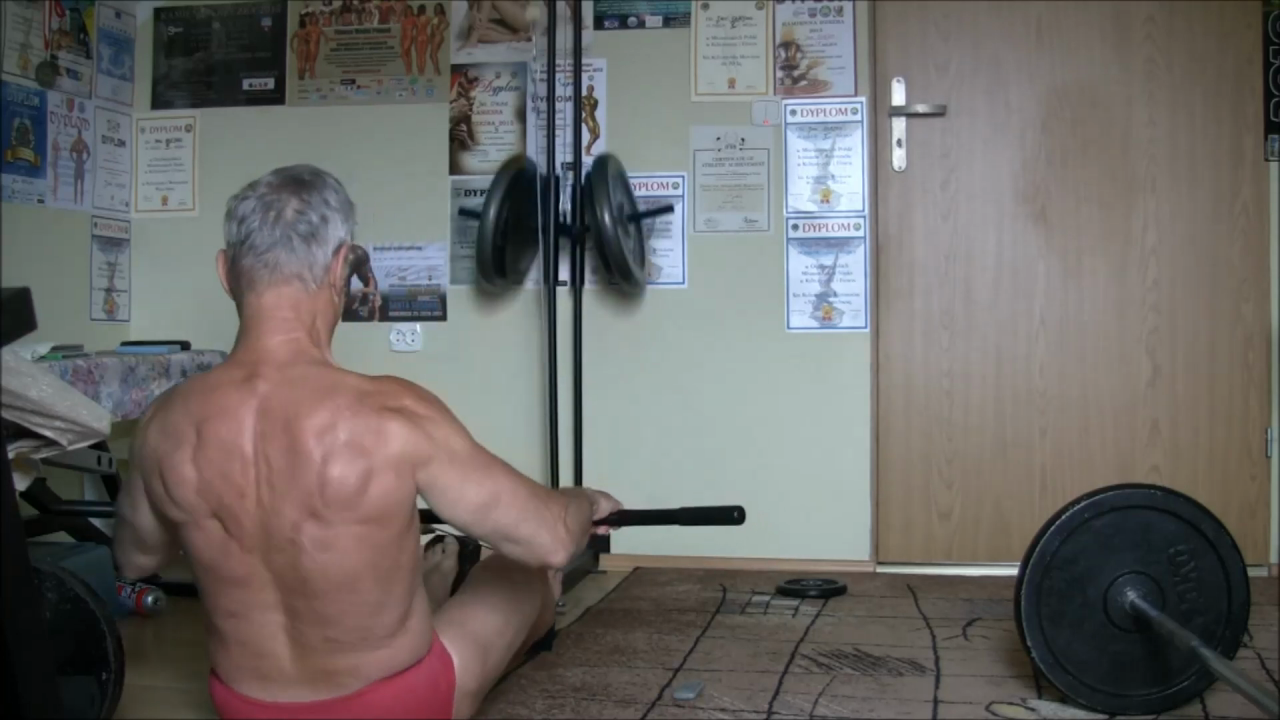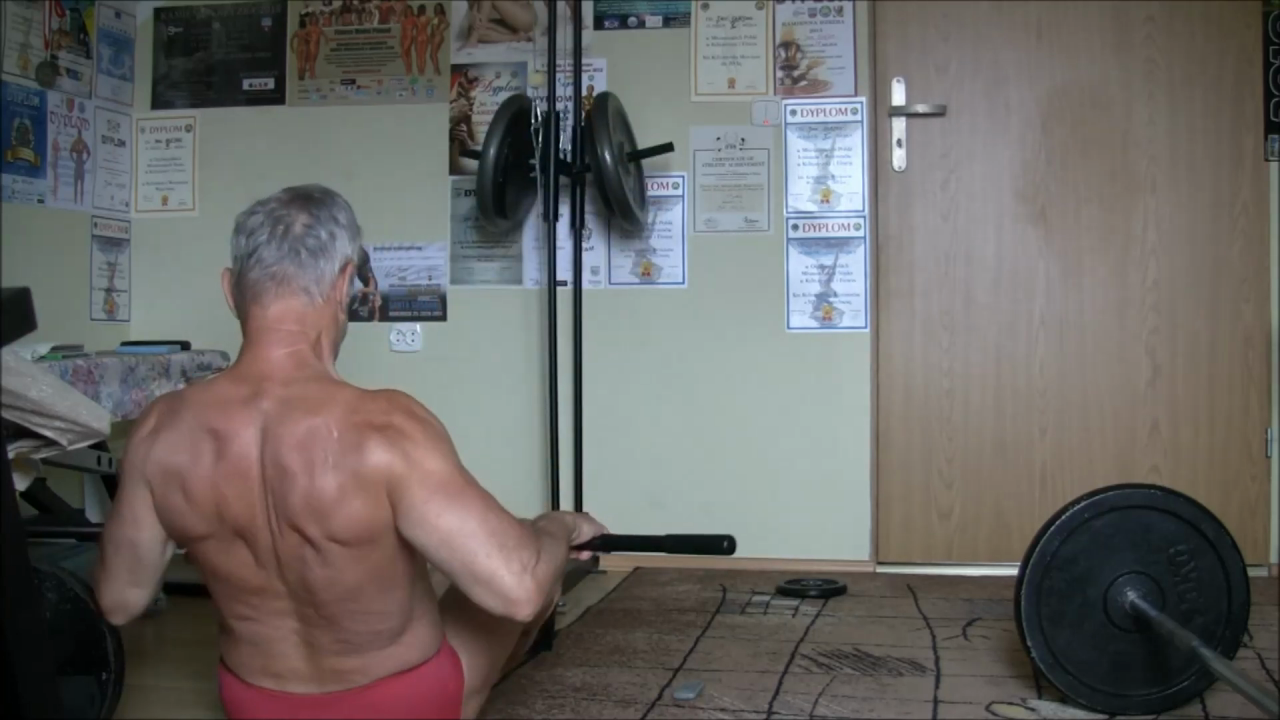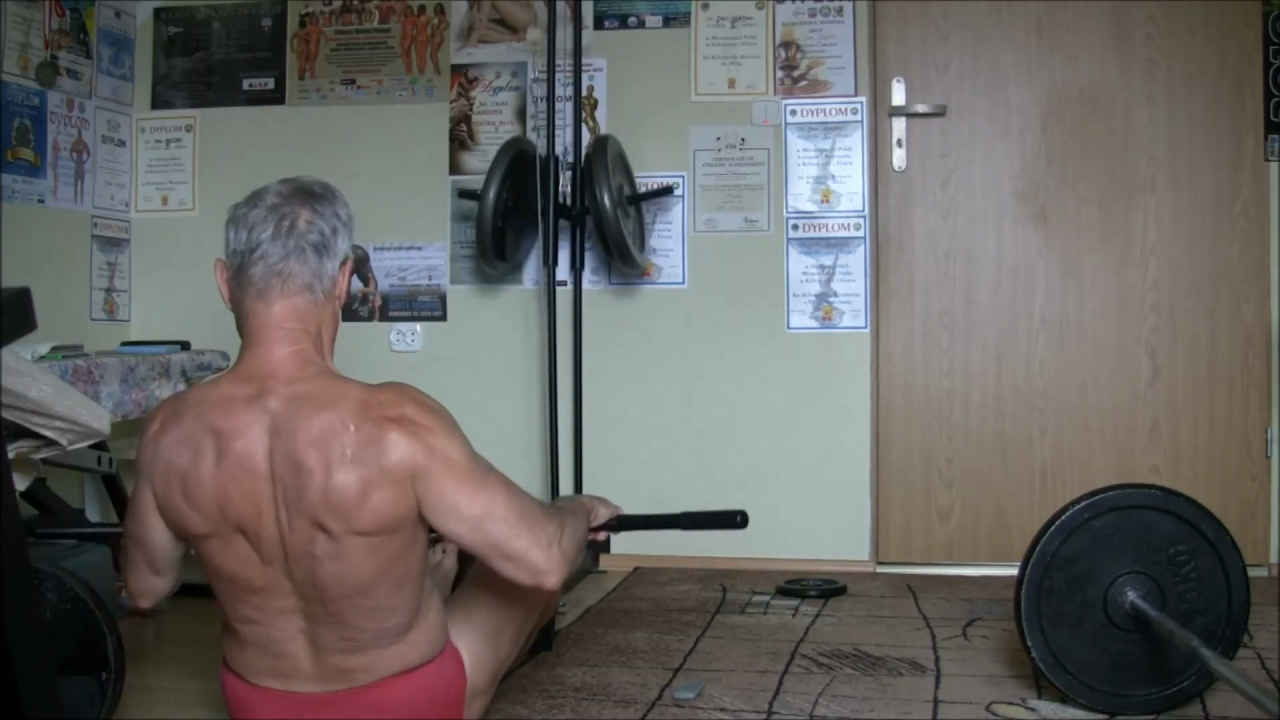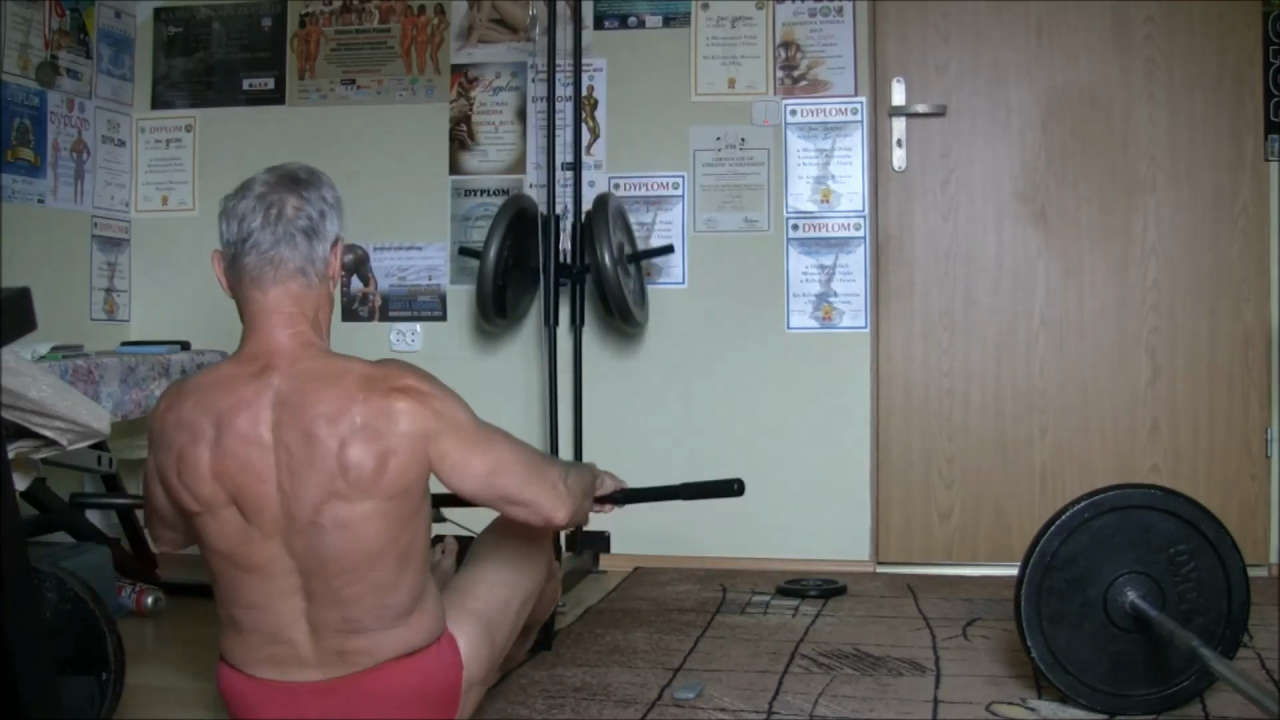
dt=0.3s
person 1, frame 1
left shoulder: (166, 424)
right shoulder: (389, 416)
left elbow: (135, 559)
right elbow: (551, 540)
right wrist: (586, 503)
right knee: (529, 572)
person 1, frame 2
left shoulder: (163, 431)
right shoulder: (383, 432)
left elbow: (118, 599)
right elbow: (518, 589)
right wrist: (559, 528)
right knee: (529, 574)
person 1, frame 3
left shoulder: (171, 431)
right shoulder: (395, 425)
left elbow: (145, 585)
right elbow: (544, 561)
right wrist: (579, 511)
right knee: (528, 565)
person 1, frame 4
left shoulder: (178, 414)
right shoulder: (397, 401)
right elbow: (552, 503)
right wrist: (590, 480)
right knee: (525, 542)
right ankle: (495, 666)
